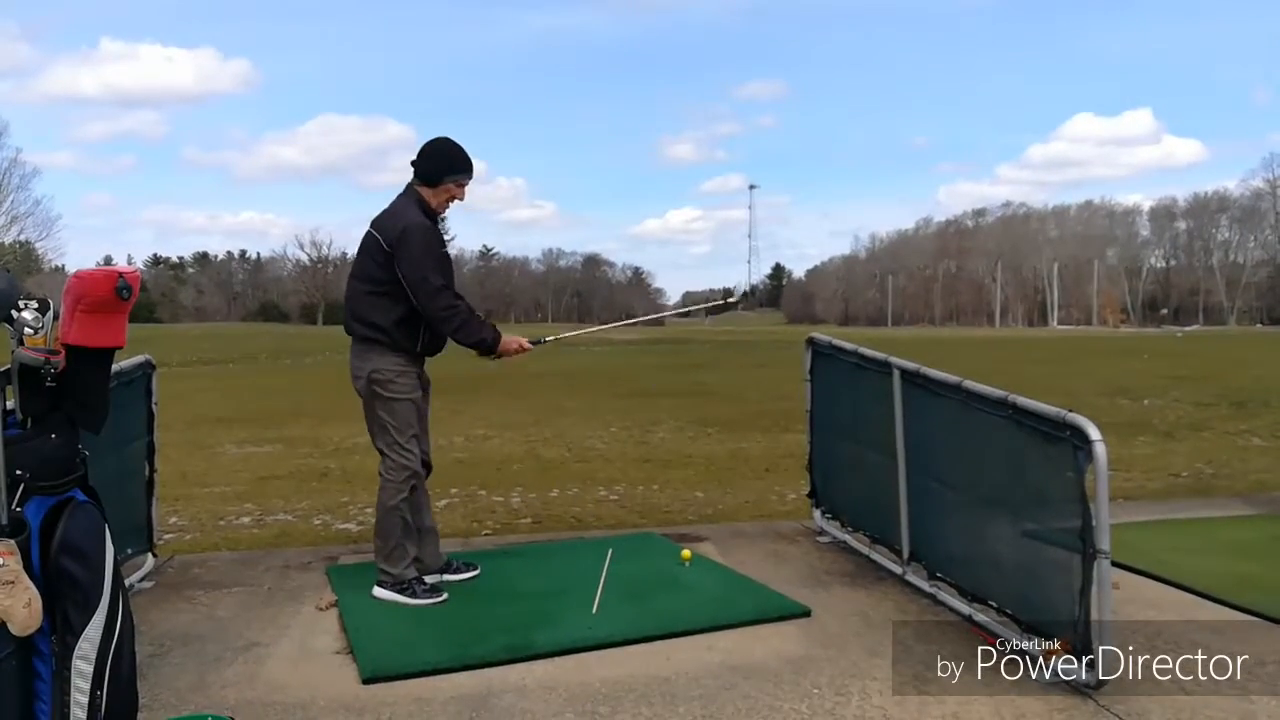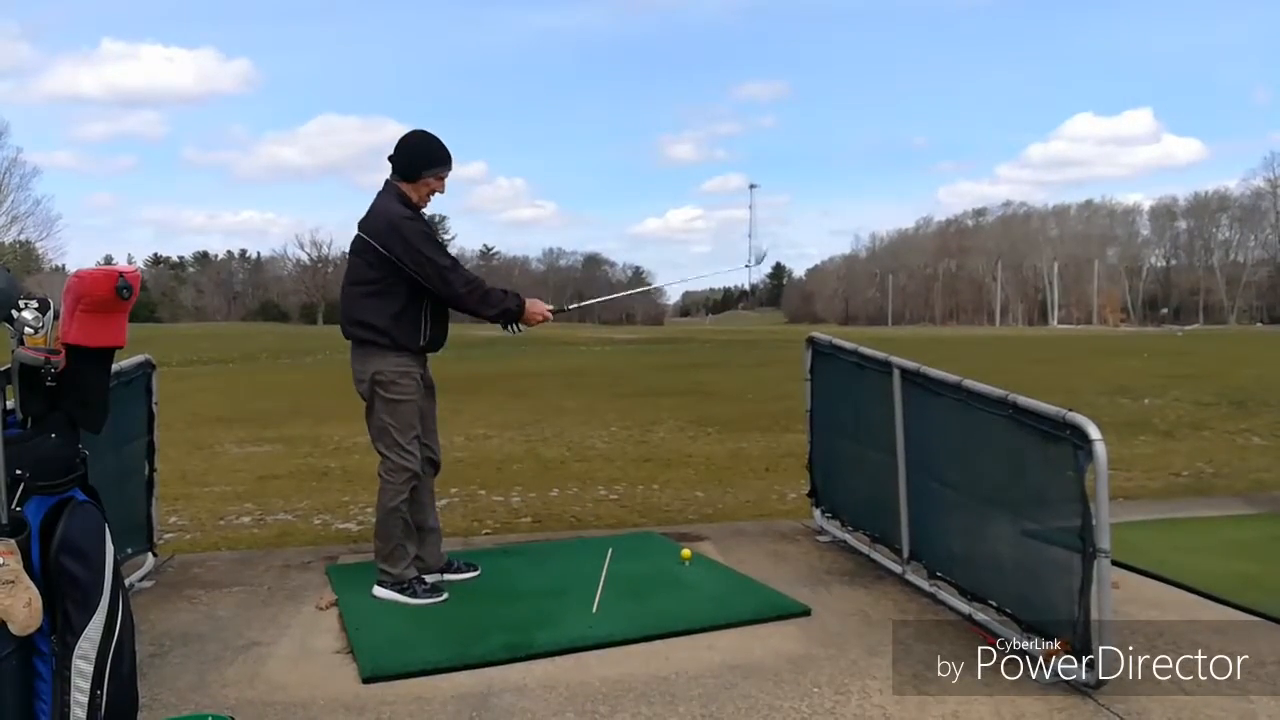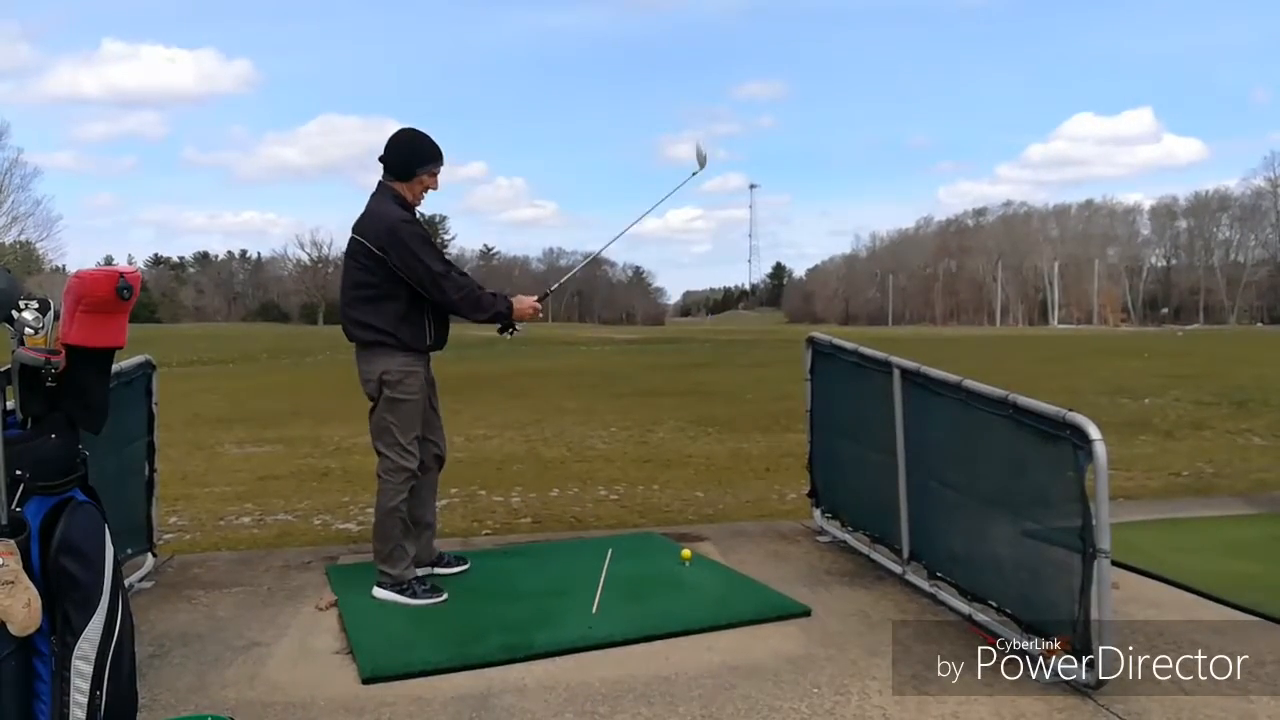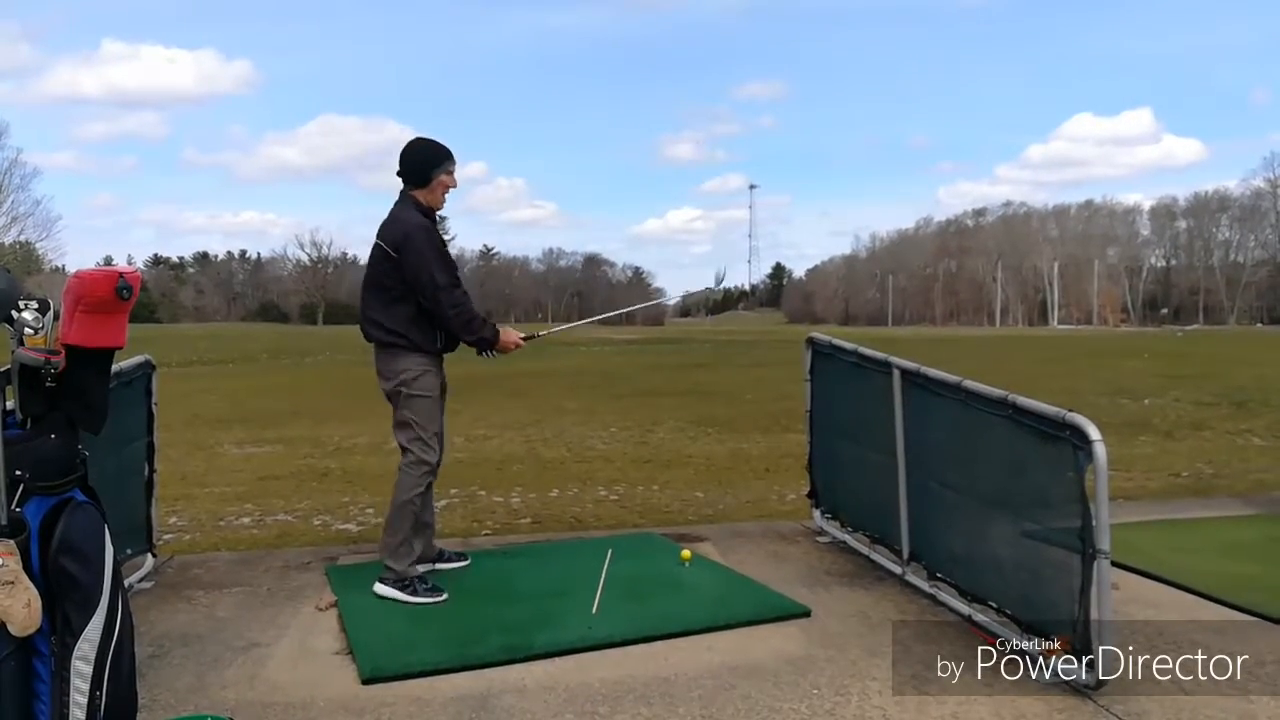
dt=0.5s
person 1, frame 1
left shoulder: (410, 219)
right shoulder: (412, 227)
left elbow: (436, 296)
right elbow: (438, 303)
left wrist: (486, 334)
right wrist: (493, 339)
left hip: (401, 357)
right hip: (385, 360)
left knee: (417, 463)
right knee: (401, 465)
left ankle: (426, 561)
right ankle: (394, 576)
person 1, frame 2
left shoulder: (399, 217)
right shoulder: (394, 221)
left elbow: (445, 279)
right elbow: (450, 281)
left wrist: (506, 309)
right wrist: (516, 307)
left hip: (405, 357)
right hip: (386, 360)
left knee: (423, 460)
right knee: (400, 465)
left ankle: (426, 560)
right ankle: (393, 576)
person 1, frame 3
left shoulder: (391, 217)
right shoulder: (391, 223)
left elbow: (442, 276)
right elbow: (442, 284)
left wrist: (497, 306)
right wrist: (506, 308)
left hip: (407, 355)
right hip: (392, 359)
left knee: (429, 454)
right knee: (399, 464)
left ankle: (419, 552)
right ankle: (393, 575)
person 1, frame 4
left shoulder: (412, 223)
right shoulder: (412, 229)
left elbow: (441, 294)
right elbow: (442, 298)
left wrist: (484, 334)
right wrist: (491, 336)
left hip: (417, 353)
right hip: (409, 357)
left knee: (426, 455)
right knee: (419, 458)
left ankle: (419, 550)
right ankle: (397, 572)
